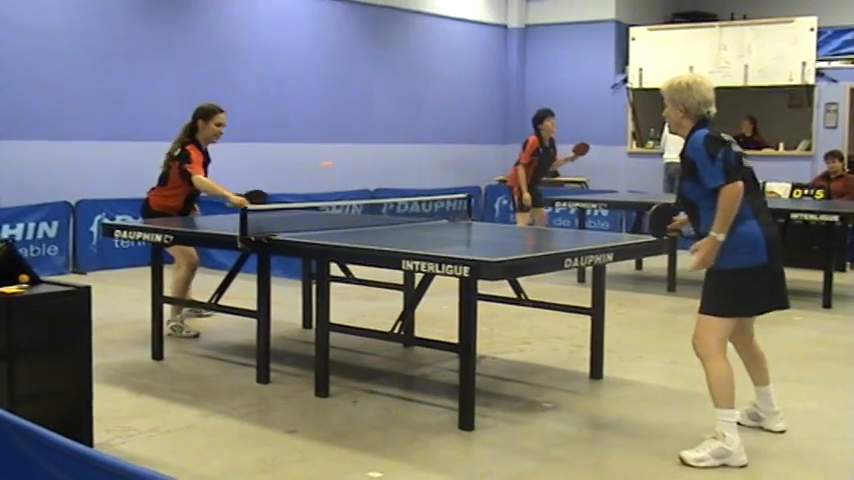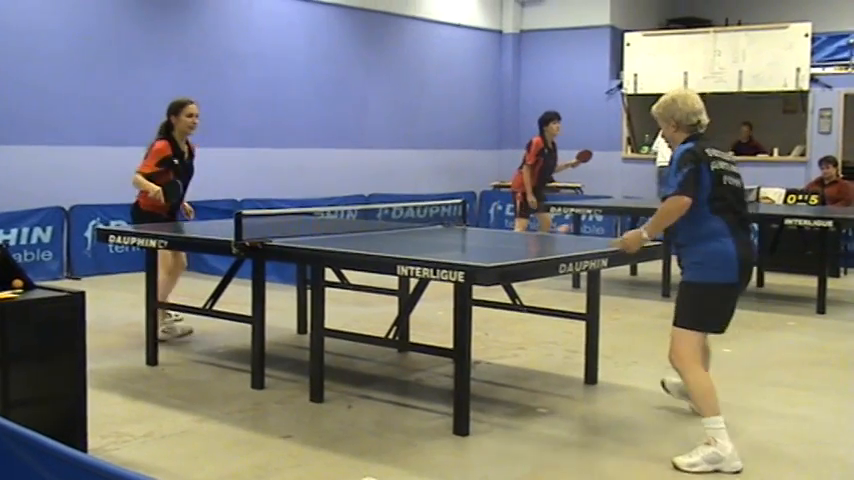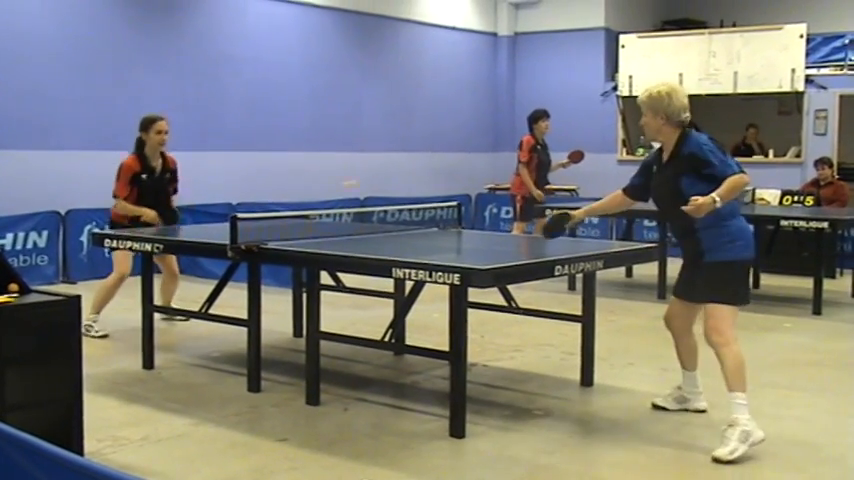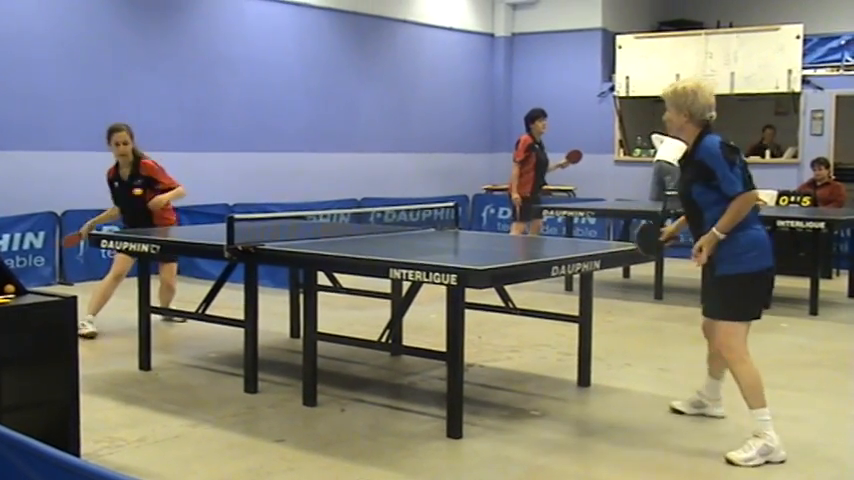
dt=0.4s
person 1, frame 1
left shoulder: (702, 141)
right shoulder: (712, 139)
left elbow: (733, 189)
left wrist: (714, 238)
right wrist: (689, 219)
left hip: (738, 252)
right hip: (754, 247)
left knee: (707, 343)
right knee: (740, 334)
left ankle: (727, 441)
right ankle: (768, 411)
person 1, frame 2
left shoulder: (688, 154)
right shoulder: (719, 157)
left elbow: (680, 202)
left wrist: (644, 233)
right wrist: (660, 220)
left hip: (710, 265)
right hip: (732, 259)
left knee: (682, 354)
right knee: (686, 324)
left ankle: (719, 447)
right ankle: (691, 386)
person 1, frame 3
left shoulder: (697, 144)
right shoulder: (656, 159)
left elbow: (739, 178)
right elbow: (627, 196)
left wrist: (712, 201)
right wrist: (583, 214)
left hip: (726, 248)
right hip: (699, 252)
left knee: (718, 333)
right knee: (677, 321)
left ankle: (743, 424)
right ankle: (691, 392)
person 1, frame 4
left shoulder: (714, 149)
right shoulder: (696, 152)
left elbow: (746, 196)
left wrist: (713, 236)
right wrist: (678, 226)
left hip: (741, 258)
right hip: (729, 258)
left knee: (729, 347)
right knee: (713, 331)
left ankle: (767, 438)
right ankle: (709, 397)
person 2, frame 1
left shoulder: (197, 149)
right shoulder: (190, 153)
right elbow: (199, 180)
left wrist: (190, 204)
right wrist: (228, 195)
left hip: (171, 210)
right hip: (159, 212)
left knee: (186, 259)
right knee: (189, 261)
left ankle: (184, 305)
right ankle: (174, 321)
person 2, frame 2
left shoulder: (189, 150)
right shoulder: (161, 148)
right elbow: (137, 179)
left wrist: (182, 202)
right wrist: (151, 189)
left hip: (169, 214)
right hip: (150, 214)
left knee: (178, 262)
right knee: (167, 265)
left ankle: (158, 310)
right ankle: (161, 326)
person 2, frame 3
left shoulder: (170, 163)
right shoulder: (129, 165)
right elbow: (120, 204)
left wrist: (172, 209)
right wrist: (144, 211)
left hip: (154, 227)
right hip: (126, 226)
left knee: (172, 271)
right knee: (122, 272)
left ankle: (166, 308)
right ankle: (90, 320)
person 2, frame 4
left shoulder: (147, 167)
right shoulder: (112, 175)
left elbow: (179, 190)
right elbow: (120, 209)
left wrist: (164, 198)
right wrist: (93, 223)
left hip: (162, 230)
right hip: (135, 230)
left knee: (169, 283)
right knee: (116, 273)
left ankle: (164, 310)
right ankle: (87, 320)
